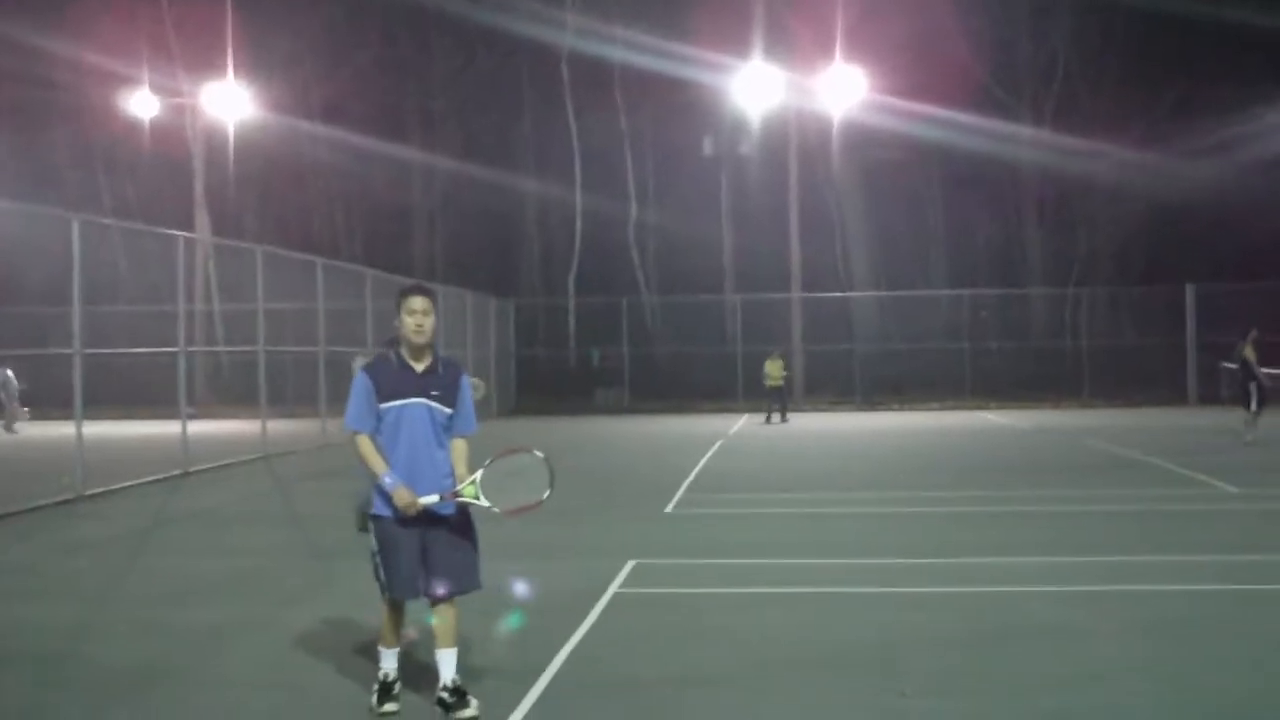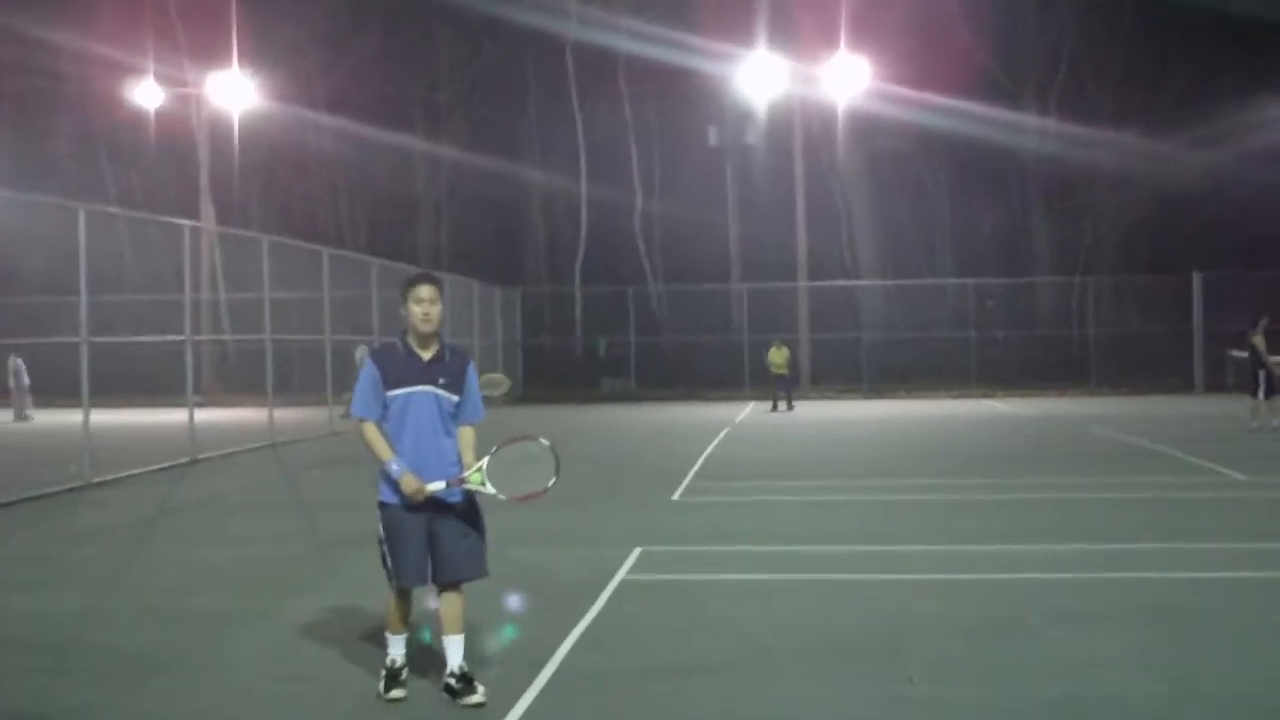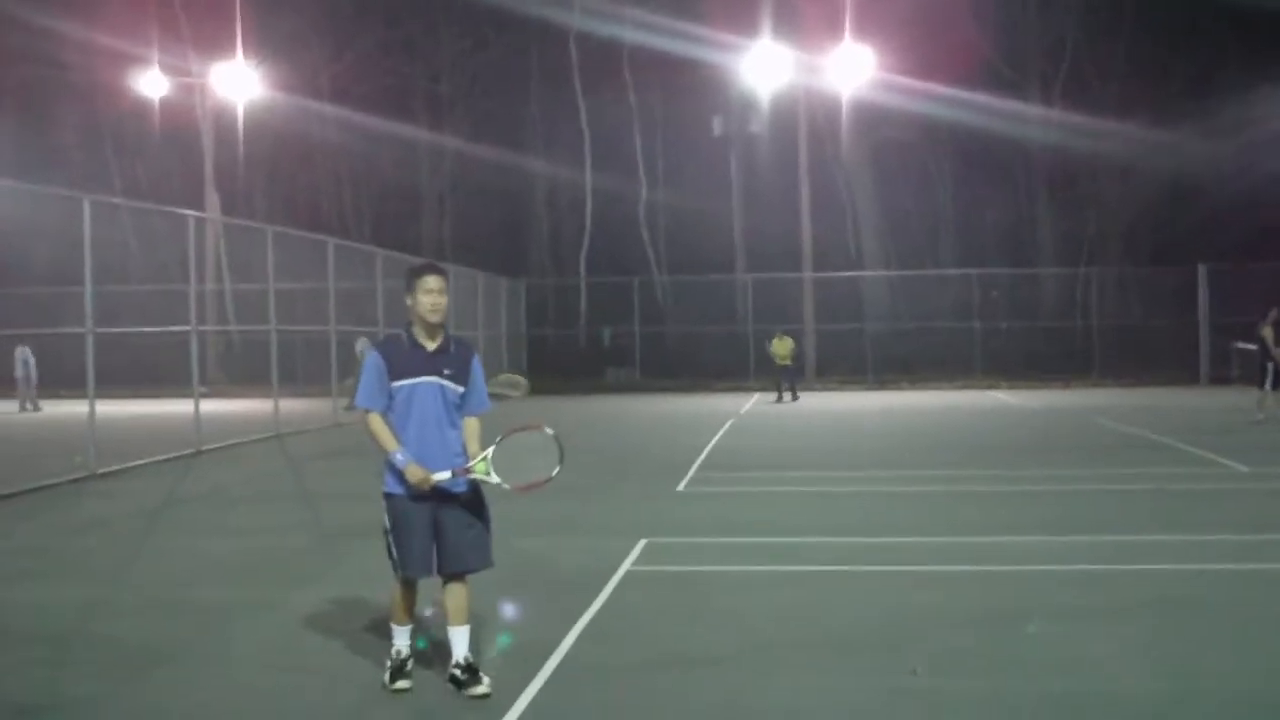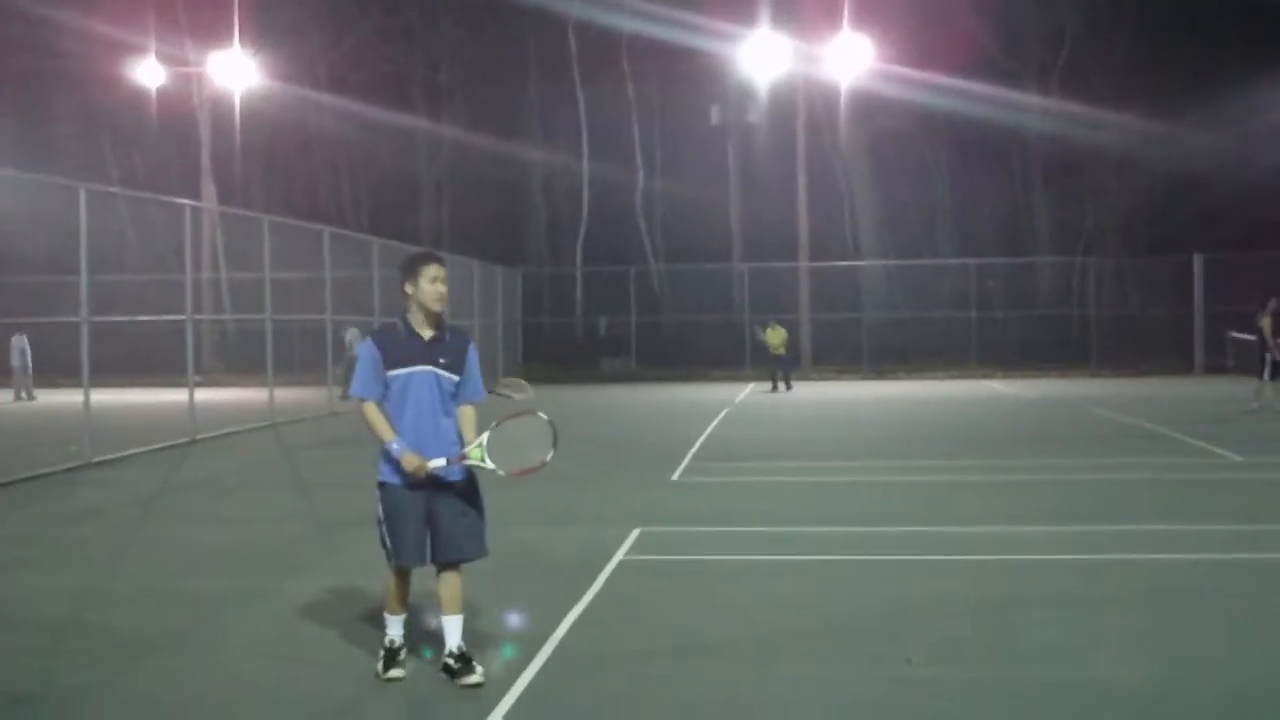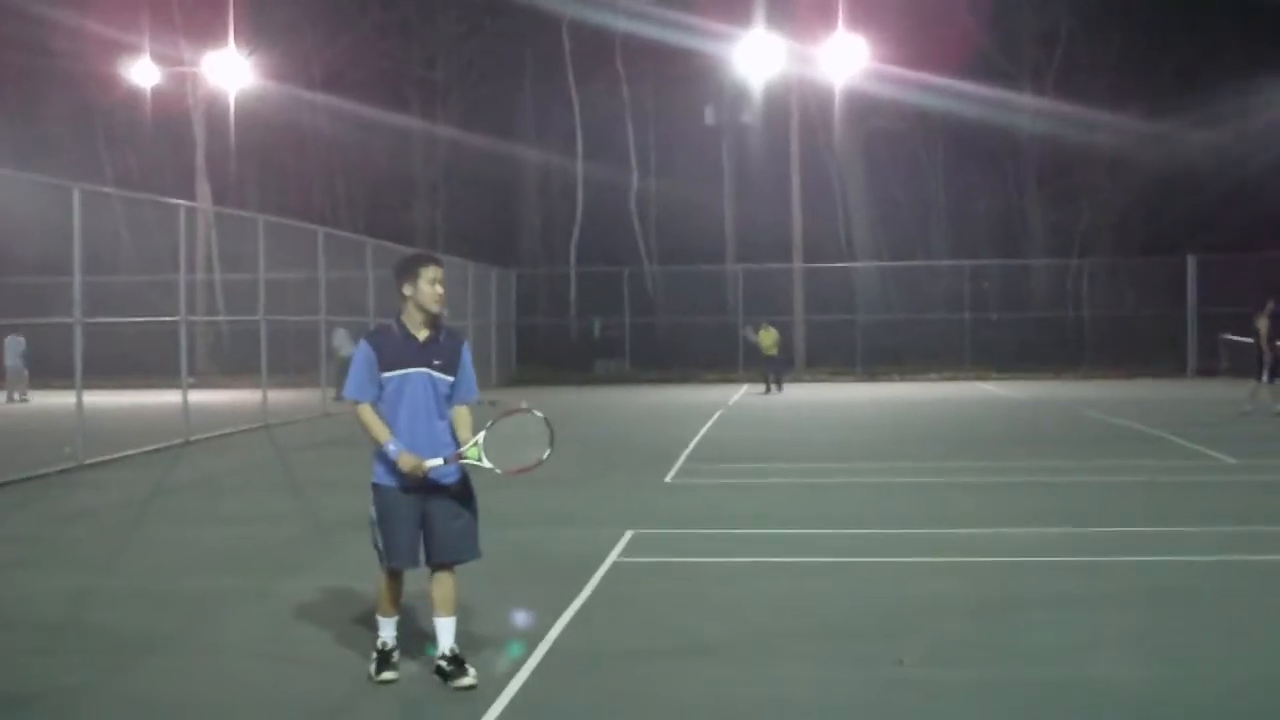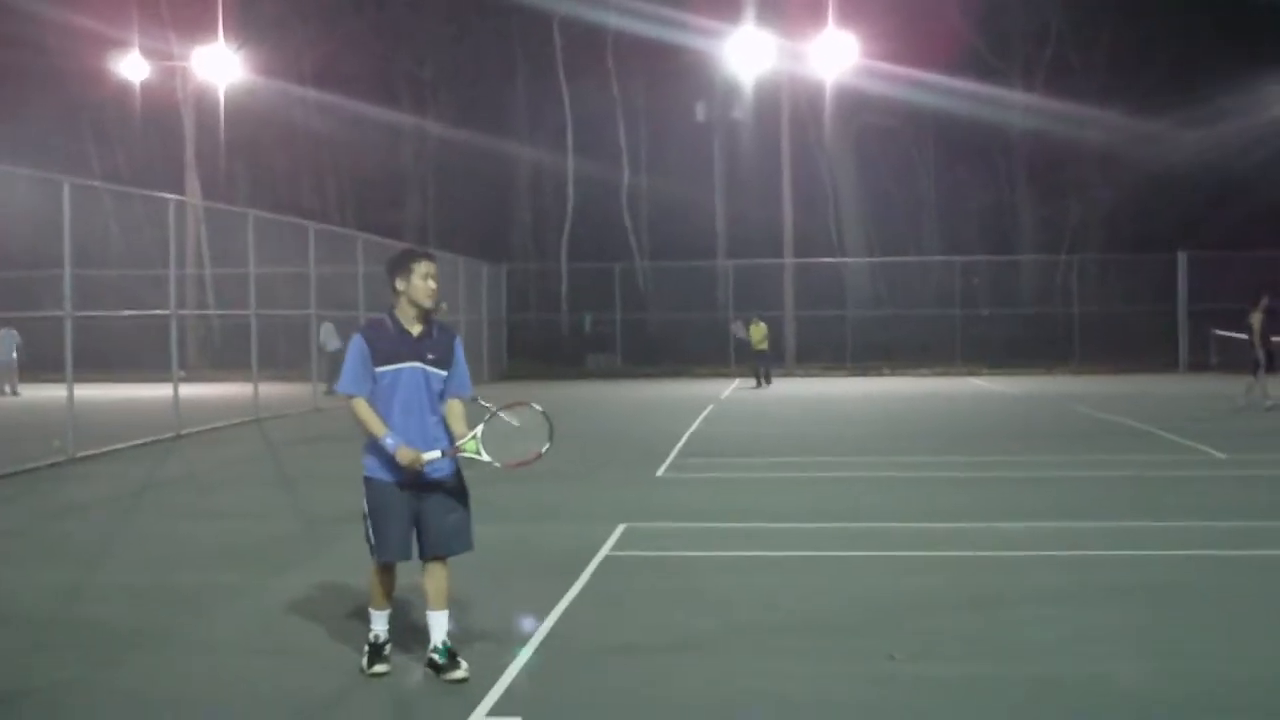
dt=0.1s
person 1, frame 1
left shoulder: (453, 376)
right shoulder: (373, 374)
left elbow: (458, 436)
right elbow: (361, 436)
left wrist: (462, 477)
right wrist: (393, 485)
left hip: (446, 506)
right hip: (394, 507)
left knee: (446, 593)
right knee: (395, 596)
left ankle: (448, 683)
right ankle: (387, 675)
person 1, frame 2
left shoulder: (460, 364)
right shoulder: (380, 362)
left elbow: (465, 424)
right elbow: (367, 424)
left wrist: (470, 464)
right wrist: (399, 471)
left hip: (453, 493)
right hip: (401, 494)
left knee: (453, 580)
right knee: (402, 582)
left ankle: (455, 670)
right ankle: (395, 661)
person 1, frame 3
left shoulder: (465, 355)
right shoulder: (385, 353)
left elbow: (470, 415)
right elbow: (373, 414)
left wrist: (475, 455)
right wrist: (404, 462)
left hip: (458, 484)
right hip: (407, 484)
left knee: (458, 571)
right knee: (407, 573)
left ankle: (461, 661)
right ankle: (400, 652)
person 1, frame 4
left shoulder: (461, 344)
right shoulder: (381, 342)
left elbow: (465, 404)
right elbow: (368, 404)
left wrist: (472, 442)
right wrist: (400, 450)
left hip: (453, 473)
right hip: (400, 474)
left knee: (452, 560)
right knee: (401, 562)
left ankle: (454, 650)
right ankle: (393, 641)
person 1, frame 5
left shoulder: (455, 344)
right shoulder: (376, 343)
left elbow: (460, 404)
right elbow: (363, 405)
left wrist: (468, 441)
right wrist: (397, 451)
left hip: (447, 474)
right hip: (395, 475)
left knee: (445, 562)
right knee: (393, 563)
left ankle: (447, 651)
right ankle: (386, 643)
person 1, frame 6
left shoulder: (447, 339)
right shoulder: (368, 337)
left elbow: (452, 398)
right elbow: (357, 400)
left wrist: (462, 433)
right wrist: (393, 444)
left hip: (439, 468)
right hip: (387, 469)
left knee: (437, 555)
right knee: (386, 557)
left ankle: (439, 646)
right ankle: (378, 636)
